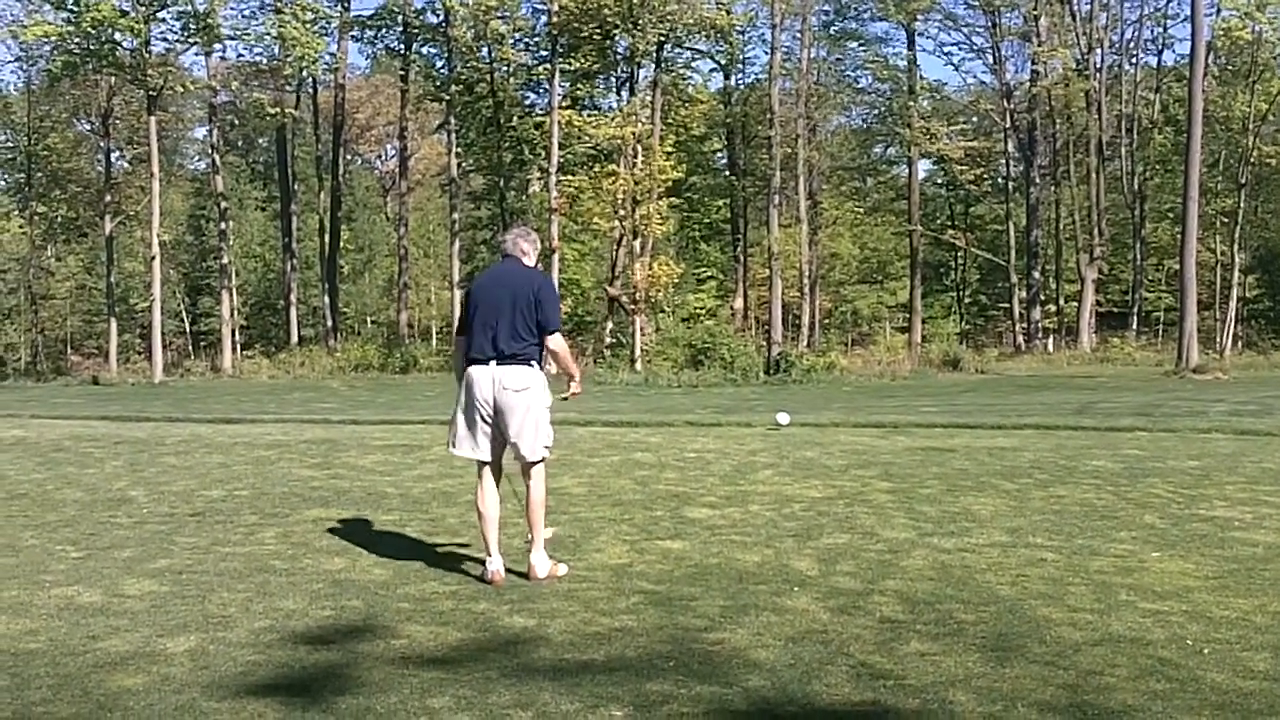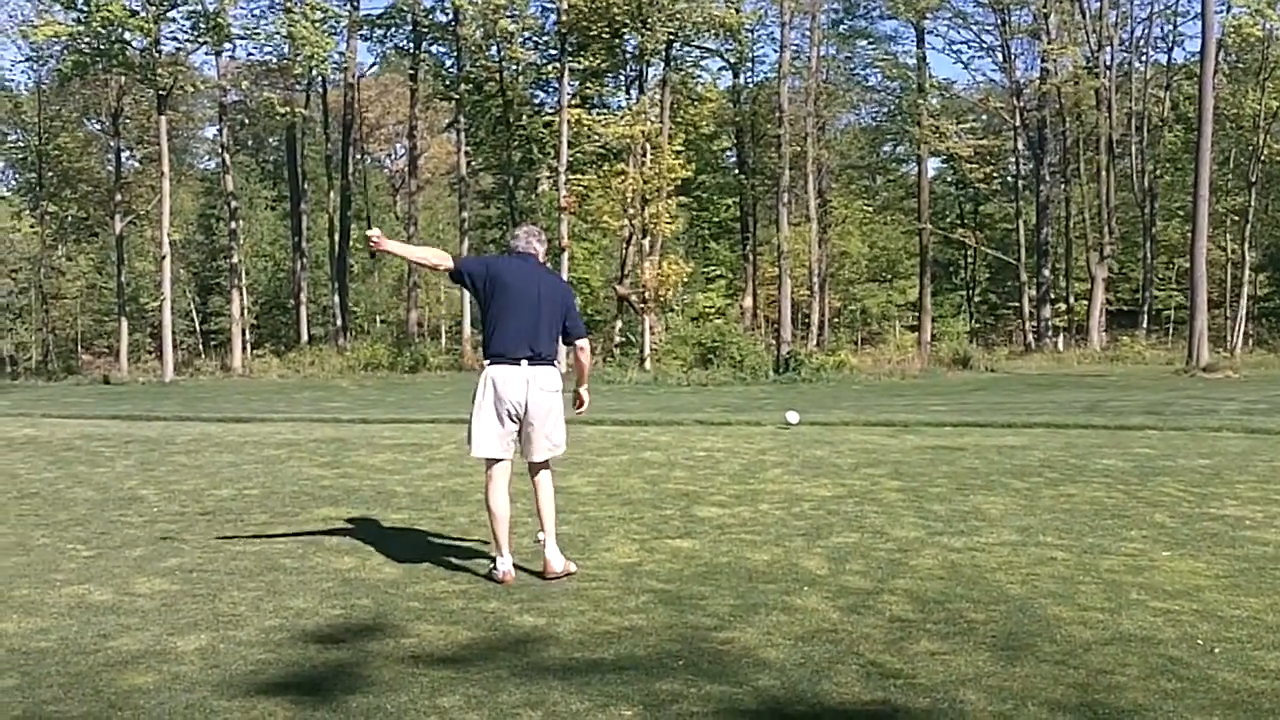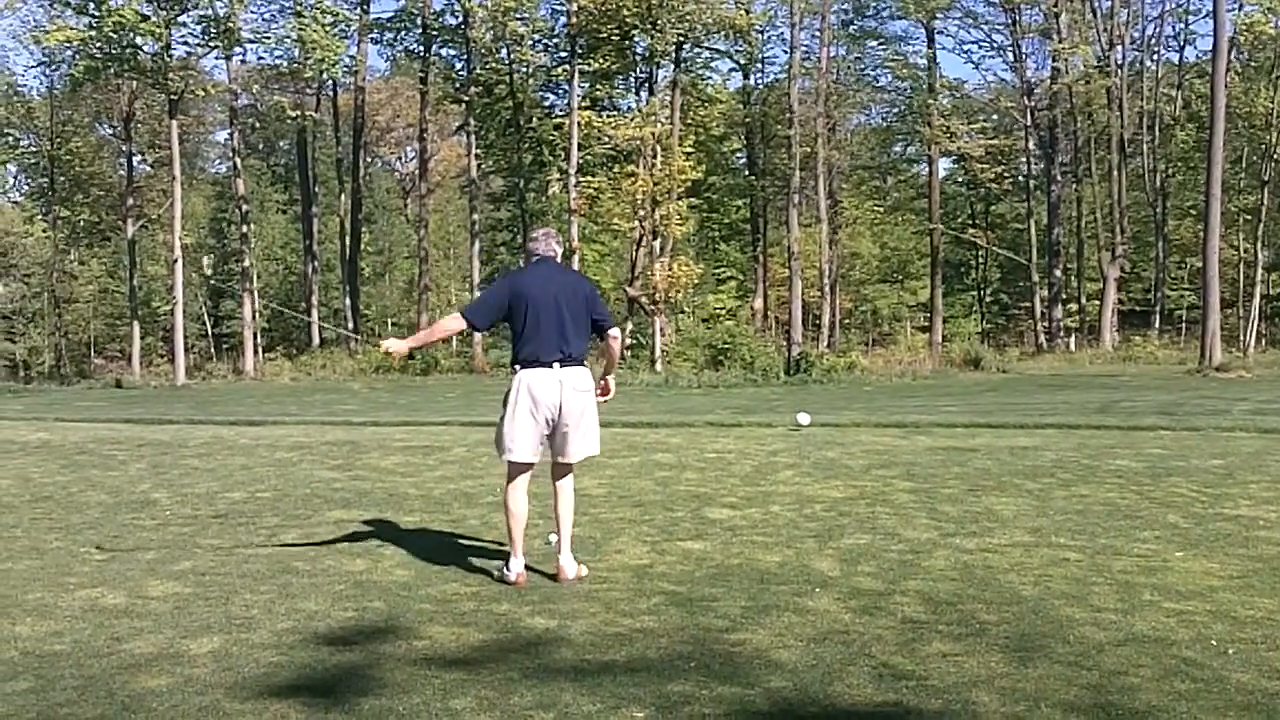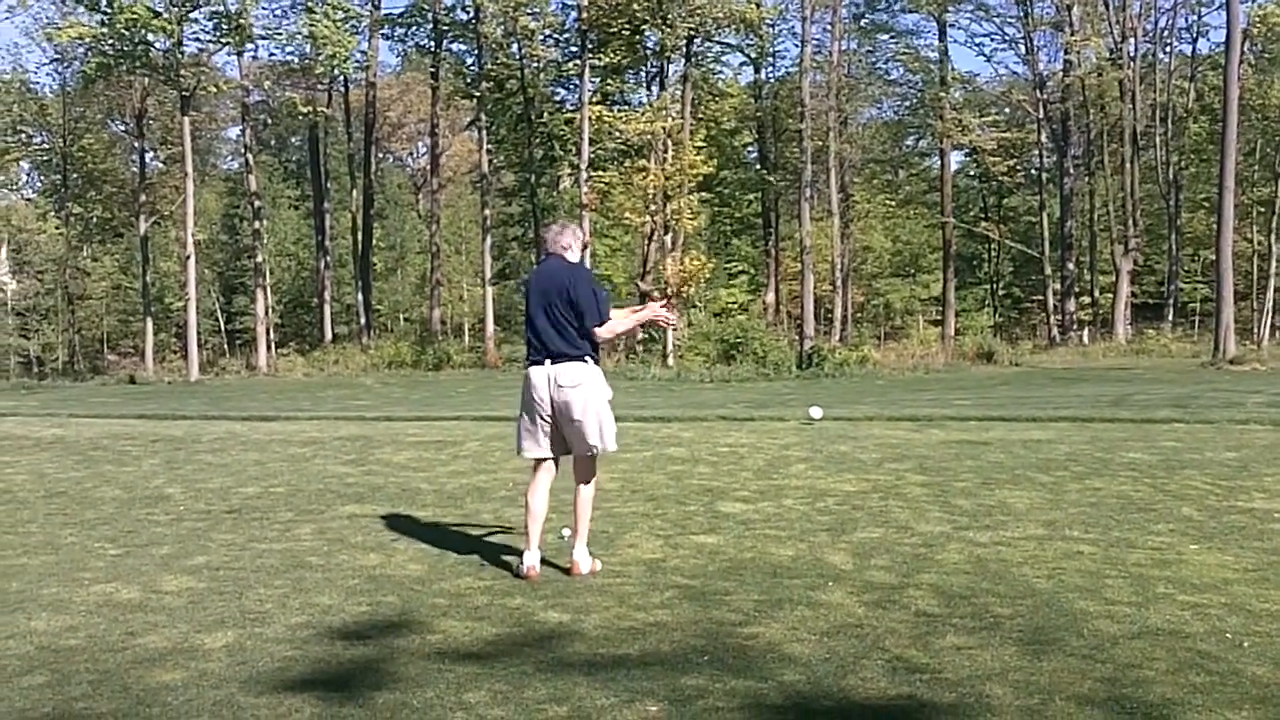
dt=0.4s
person 1, frame 1
left shoulder: (481, 282)
right shoulder: (538, 281)
left elbow: (461, 343)
right elbow: (553, 342)
left wrist: (463, 384)
right wrist: (574, 376)
left hip: (479, 377)
right hip: (520, 378)
left knee: (486, 474)
right knee: (533, 471)
left ankle: (493, 562)
right ankle: (538, 559)
person 1, frame 2
left shoulder: (494, 269)
right shoulder: (559, 286)
left elbow: (442, 260)
right elbow: (582, 345)
left wrist: (388, 244)
right wrist: (581, 386)
left hip: (501, 378)
right hip: (543, 381)
left knee: (497, 474)
right knee: (540, 470)
left ankle: (503, 562)
right ankle: (551, 555)
person 1, frame 3
left shoulder: (514, 283)
right shoulder: (580, 283)
left elbow: (460, 322)
right elbow: (613, 336)
left wrist: (409, 343)
right wrist: (608, 374)
left hip: (532, 382)
right hip: (571, 382)
left knee: (517, 479)
right knee: (563, 474)
left ankle: (515, 564)
right ankle: (567, 561)
person 1, frame 4
left shoulder: (537, 279)
right shoulder: (577, 274)
right elbow: (601, 330)
left wrist: (639, 310)
right wrist: (645, 315)
left hip: (540, 377)
right hip: (577, 375)
left knee: (543, 471)
right knee: (585, 469)
left ankle: (530, 556)
right ankle: (580, 555)
